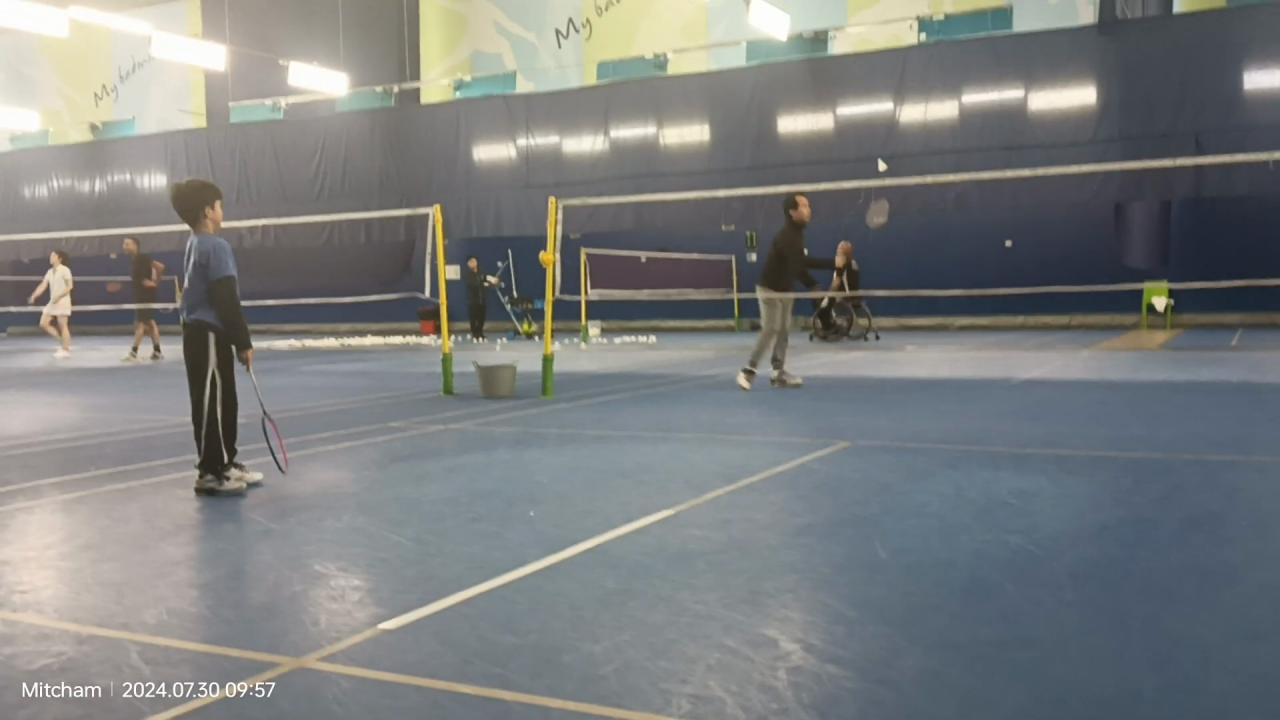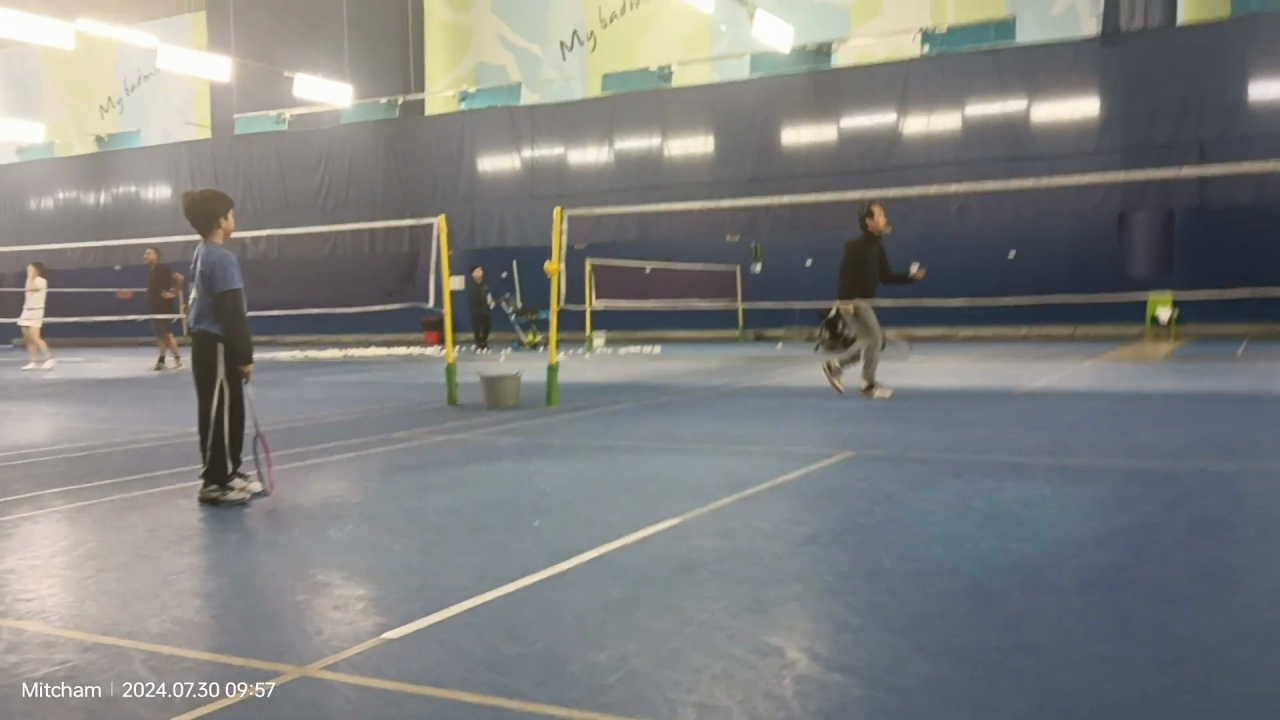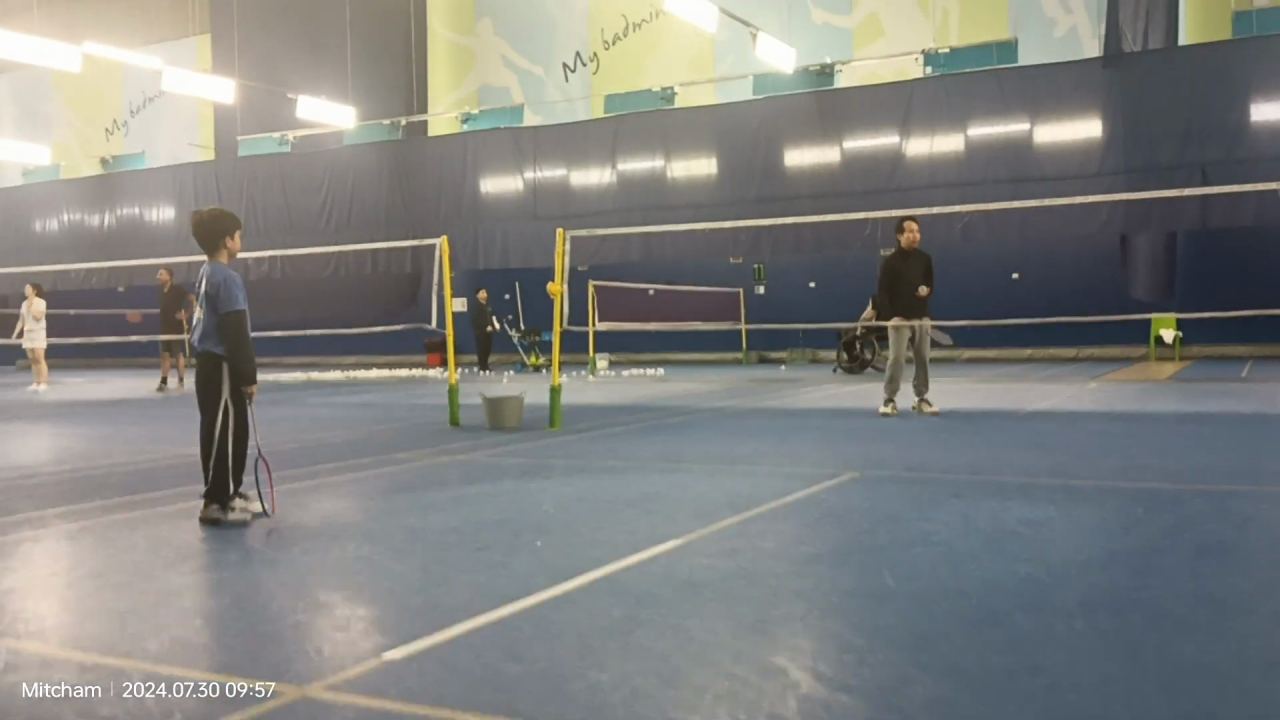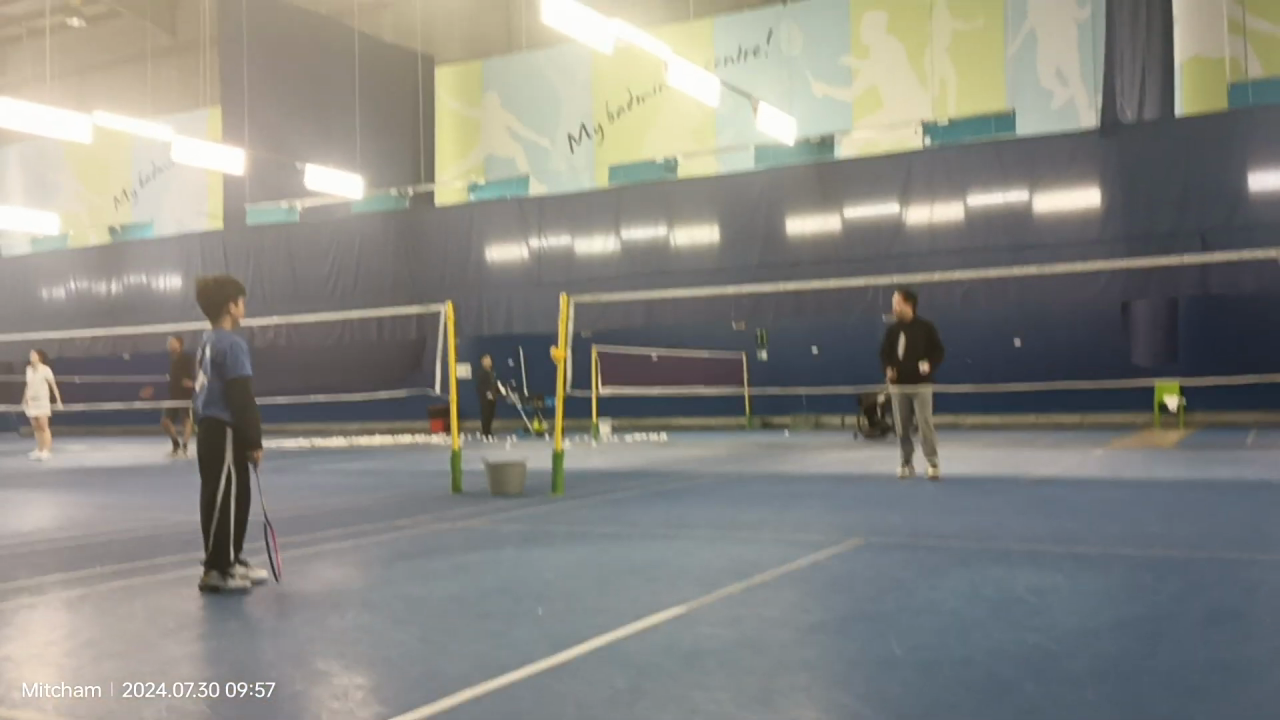
dt=0.5s
person 1, frame 1
left shoulder: (194, 244)
right shoulder: (216, 246)
right elbow: (227, 300)
left wrist: (237, 339)
right wrist: (243, 341)
left hip: (199, 332)
right hip: (208, 335)
left knee: (222, 400)
right knee: (212, 402)
left ankle: (224, 463)
right ankle: (211, 473)
person 1, frame 2
left shoulder: (202, 253)
right shoulder: (222, 258)
right elbow: (231, 312)
left wrist: (240, 352)
right wrist: (245, 355)
left hip: (206, 342)
right hip: (216, 346)
left knee: (229, 411)
right knee: (219, 412)
left ankle: (228, 473)
right ankle: (214, 482)
person 1, frame 3
left shoulder: (207, 273)
right shoulder: (227, 278)
right elbow: (236, 332)
left wrist: (244, 373)
right wrist: (249, 376)
left hip: (211, 362)
right hip: (221, 366)
left knee: (232, 431)
right knee: (222, 432)
left ankle: (229, 494)
right ankle: (216, 503)
person 1, frame 4
left shoulder: (208, 340)
right shoulder: (232, 344)
right elbow: (242, 398)
right wrist: (254, 441)
left hip: (211, 429)
right hip: (224, 432)
left knee: (233, 497)
right knee: (224, 499)
left ankle: (229, 561)
right ankle: (216, 569)
person 2, frame 1
left shoulder: (797, 234)
right shoulder: (786, 236)
left elbow: (798, 265)
right elbow: (800, 262)
left wrist: (812, 285)
right wrist: (832, 263)
left hip: (784, 291)
right hip: (770, 290)
left knee: (783, 331)
right knee: (771, 329)
left ankle: (778, 372)
right ankle: (748, 370)
person 2, frame 2
left shoulder: (878, 247)
right shoulder: (856, 246)
left elbow: (885, 277)
right elbow: (845, 273)
left wrist: (911, 277)
right wrist: (847, 300)
left hip: (865, 301)
right hip: (853, 302)
left knee: (869, 340)
right knee: (872, 338)
left ankle: (835, 366)
right ankle: (869, 385)
person 2, frame 3
left shoulder: (925, 259)
right shoulder: (891, 262)
left elbow: (929, 284)
right elbow: (882, 292)
left wrist: (927, 291)
right wrist: (889, 315)
left hip: (922, 318)
right hip: (899, 319)
left knee: (922, 359)
right knee: (896, 358)
left ankle: (921, 399)
right ankle: (889, 399)
person 2, frame 4
left shoulder: (926, 327)
right shoulder: (892, 330)
left elbow: (939, 352)
right elbow: (885, 353)
left wrist: (929, 364)
right wrist: (888, 369)
left hip: (921, 384)
right hip: (899, 385)
left knee: (925, 422)
right knee: (903, 426)
left ankle: (932, 462)
right ankle: (907, 462)
